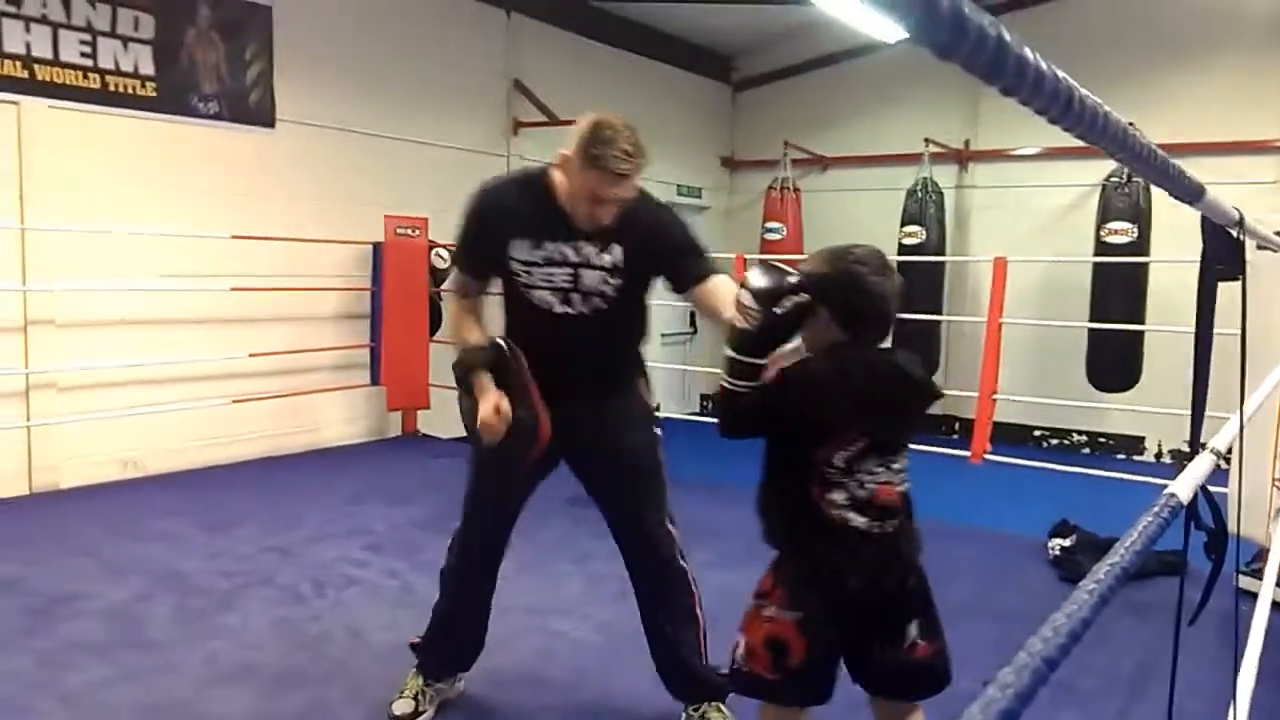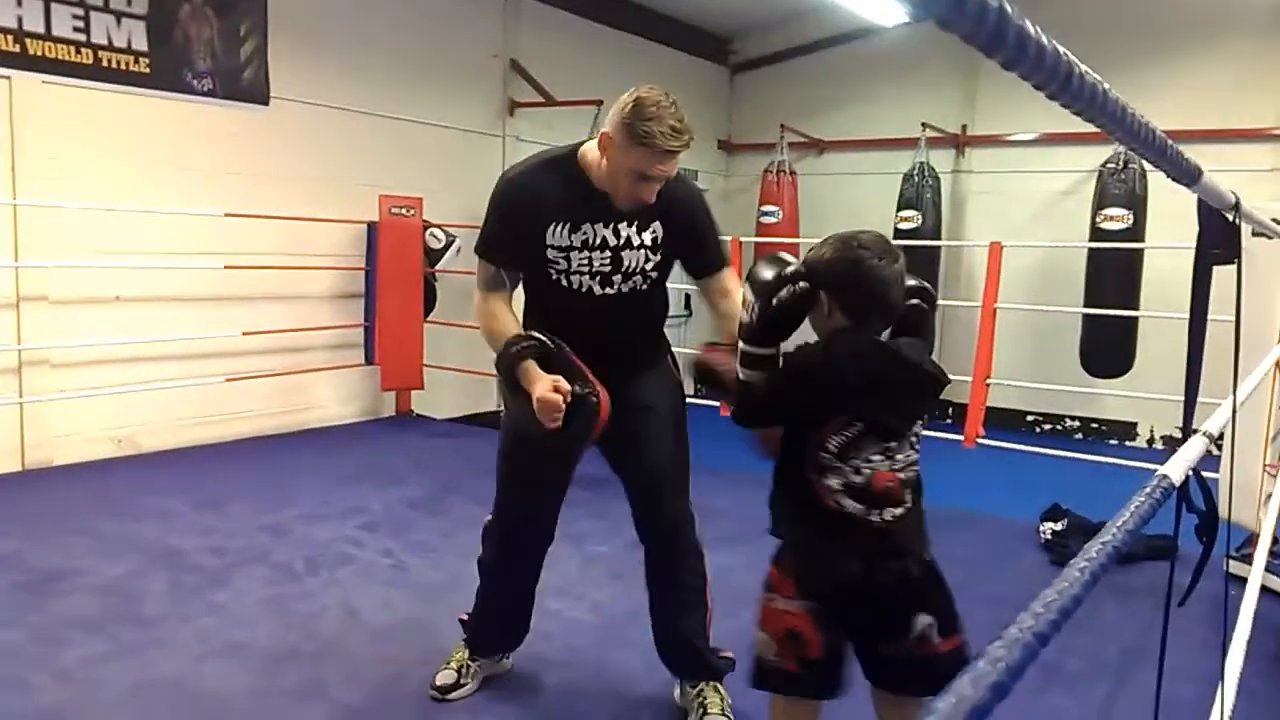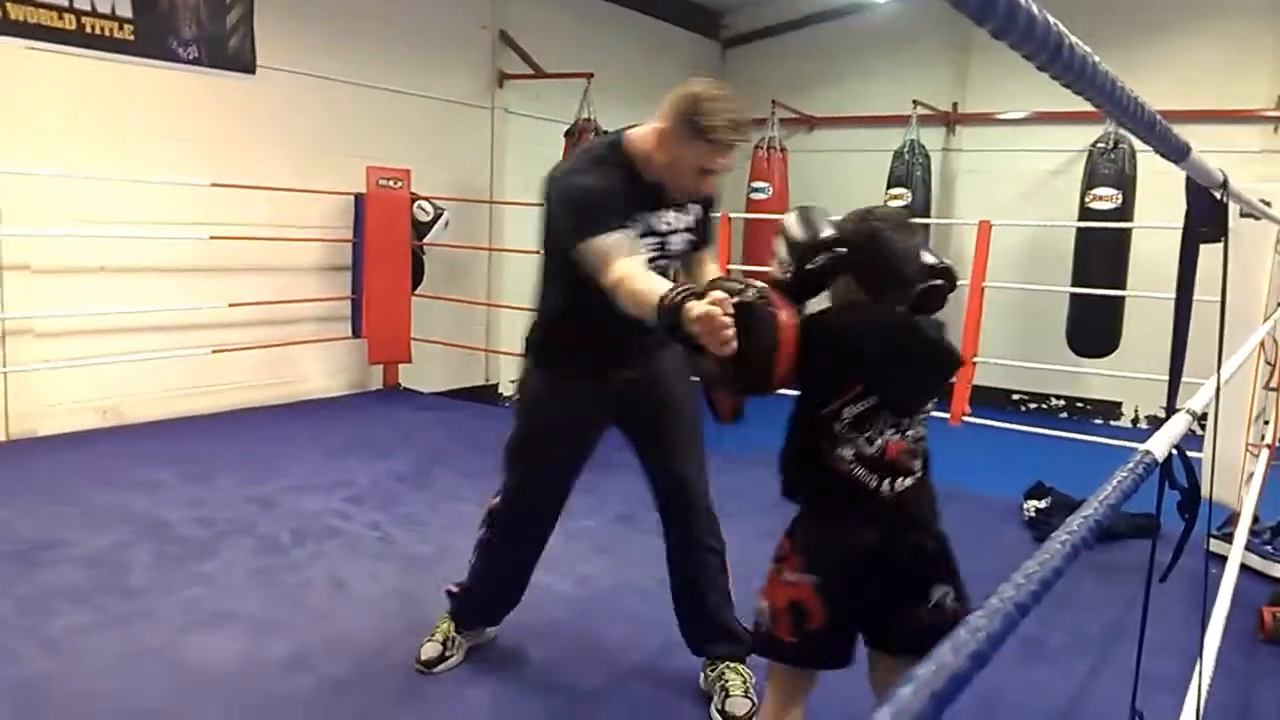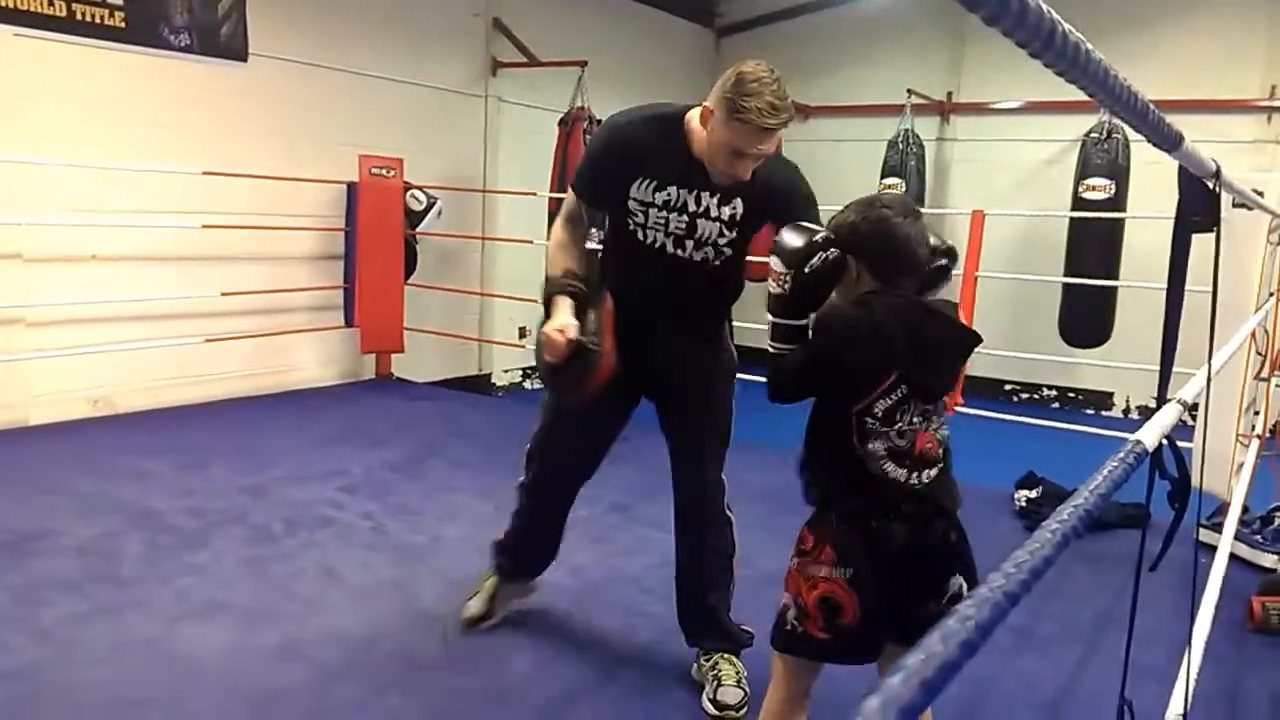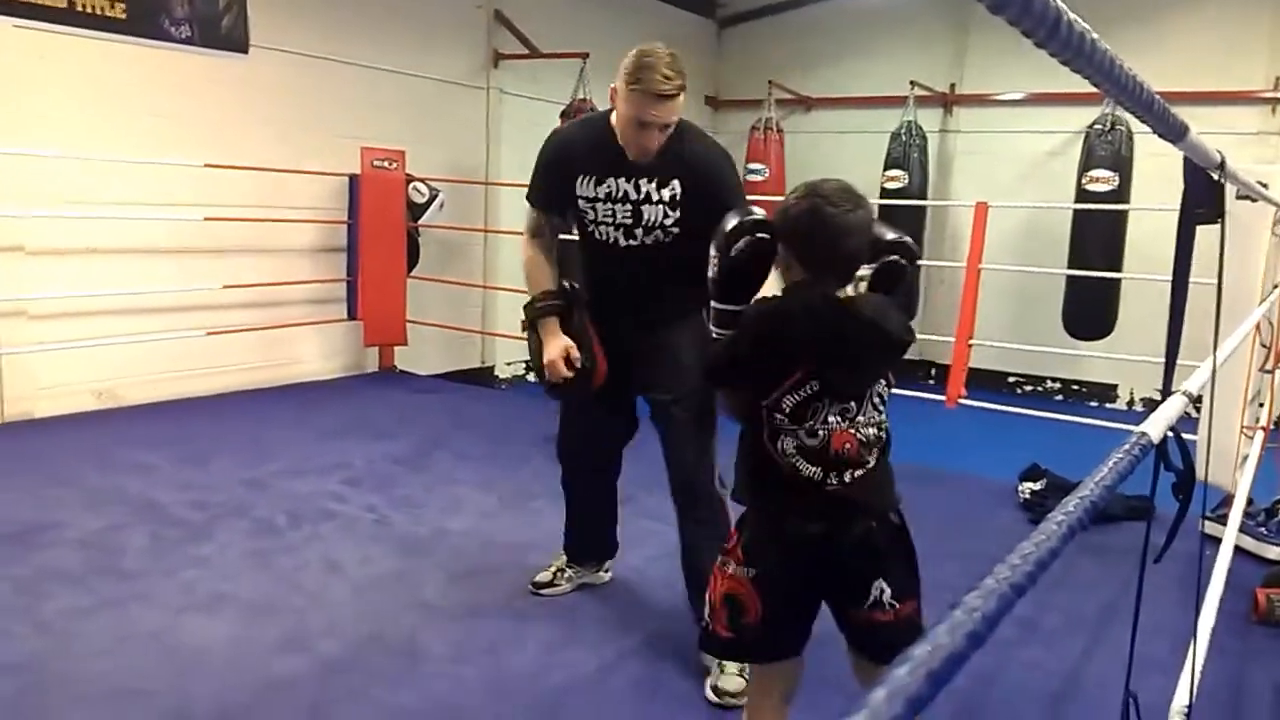
dt=0.4s
person 1, frame 1
left shoulder: (650, 221)
right shoulder: (501, 205)
left elbow: (714, 292)
right elbow: (464, 299)
right wrist: (482, 382)
left hip: (611, 402)
right hip: (527, 397)
left knee: (652, 547)
right knee: (477, 539)
right ankle: (437, 670)
person 1, frame 2
left shoulder: (680, 200)
right shoulder: (528, 189)
left elbow: (719, 286)
right elbow: (493, 293)
right wrist: (527, 369)
left hip: (644, 376)
right hip: (553, 373)
left knee: (670, 523)
right knee: (518, 520)
right ankle: (488, 645)
person 1, frame 3
left shoulder: (697, 183)
right shoulder: (588, 180)
right elbow: (622, 276)
left wrist: (715, 320)
right wrist: (685, 306)
left hip: (654, 357)
right hip: (570, 360)
left knee: (688, 501)
right knee: (526, 499)
left ankle: (721, 653)
right ankle: (469, 619)
person 1, frame 4
left shoulder: (776, 182)
right shoulder: (623, 143)
right elbow: (571, 224)
right wrist: (562, 301)
left hip: (698, 344)
right hip: (609, 328)
left knee: (701, 491)
right knee: (555, 458)
left ankle: (717, 643)
right ankle: (514, 570)
person 1, frame 5
left shoulder: (703, 160)
right shoulder: (568, 149)
right elbow: (539, 238)
right wrist: (548, 324)
left hip: (676, 328)
right hip: (597, 325)
left knee: (694, 472)
right knee: (583, 450)
right ankle: (588, 555)
person 2, frame 1
left shoulder: (808, 382)
right shoulder: (899, 376)
left elbow: (733, 417)
left wrist: (751, 340)
right wrist: (788, 362)
left hip: (810, 577)
right hip: (890, 571)
person 2, frame 2
left shoulder: (809, 370)
right shoulder: (914, 365)
left elbow: (749, 411)
left wrist: (761, 333)
left hip: (817, 569)
right hip: (901, 565)
person 2, frame 3
left shoulder: (832, 333)
right shoulder: (930, 344)
left wrist: (788, 290)
right wrist: (923, 300)
left hip: (830, 539)
right hip: (911, 538)
person 2, frame 4
left shoulder: (848, 331)
right shoulder: (941, 326)
left elbow: (783, 384)
left wrist: (790, 307)
right wrist: (930, 277)
left hip: (853, 534)
right hip: (929, 530)
person 2, frame 5
left shoulder: (767, 324)
right shoulder: (884, 321)
left elbow: (719, 374)
left wrist: (728, 290)
right wrist: (888, 275)
left hip: (780, 533)
right hip: (868, 530)
